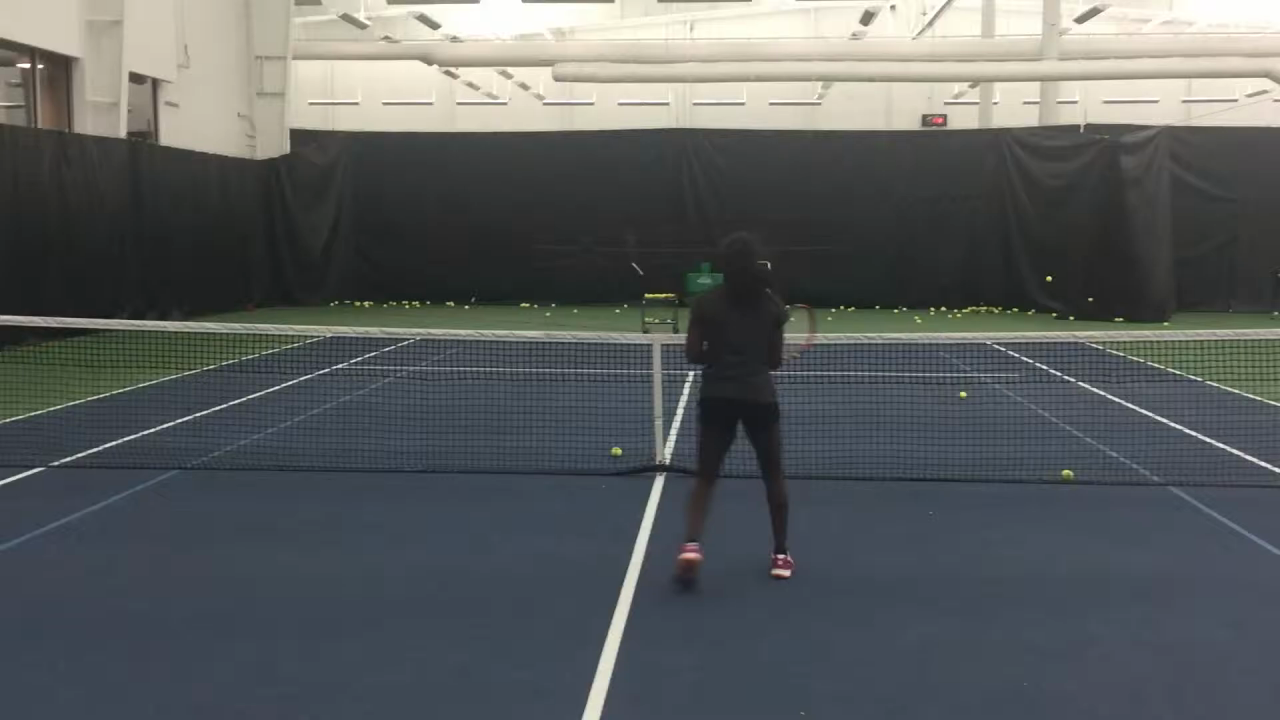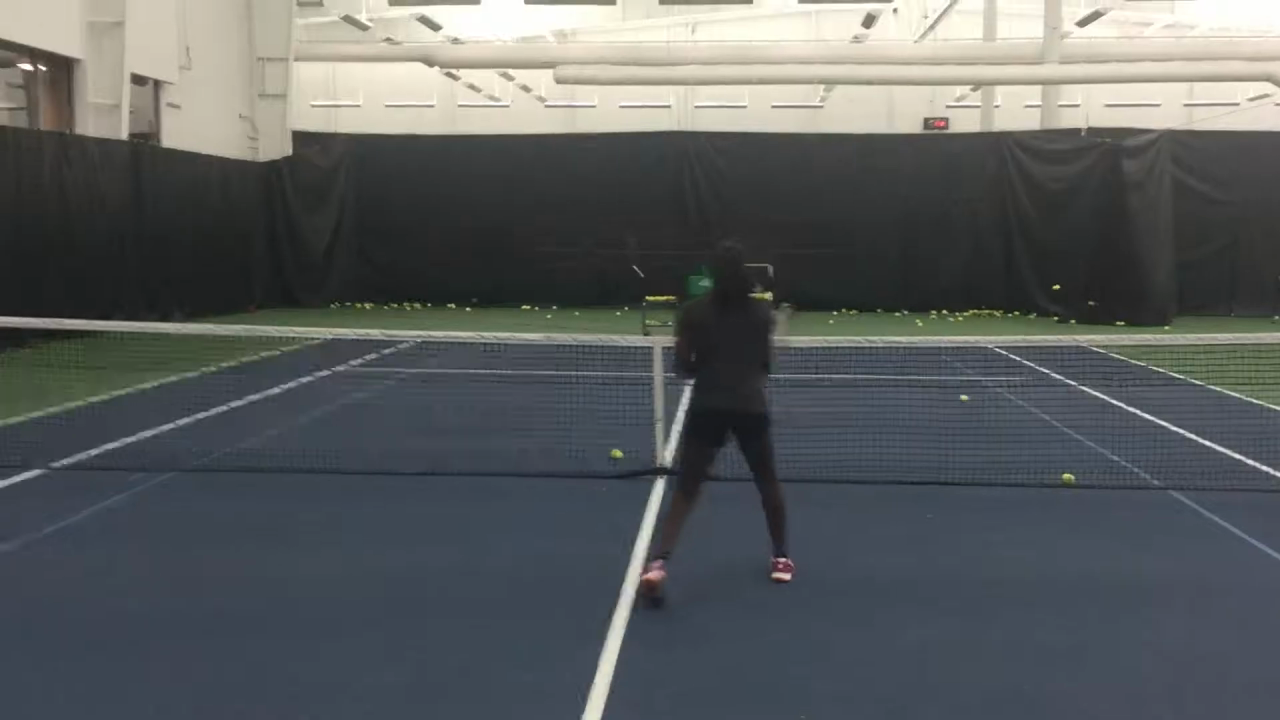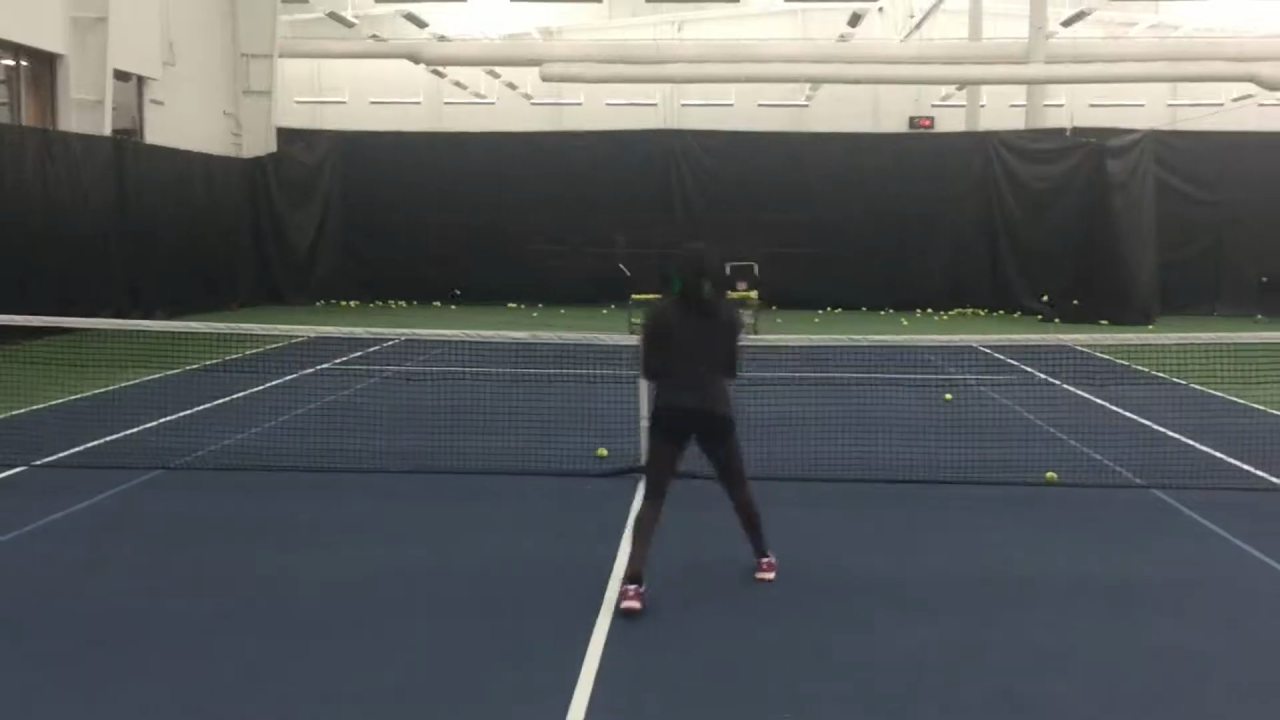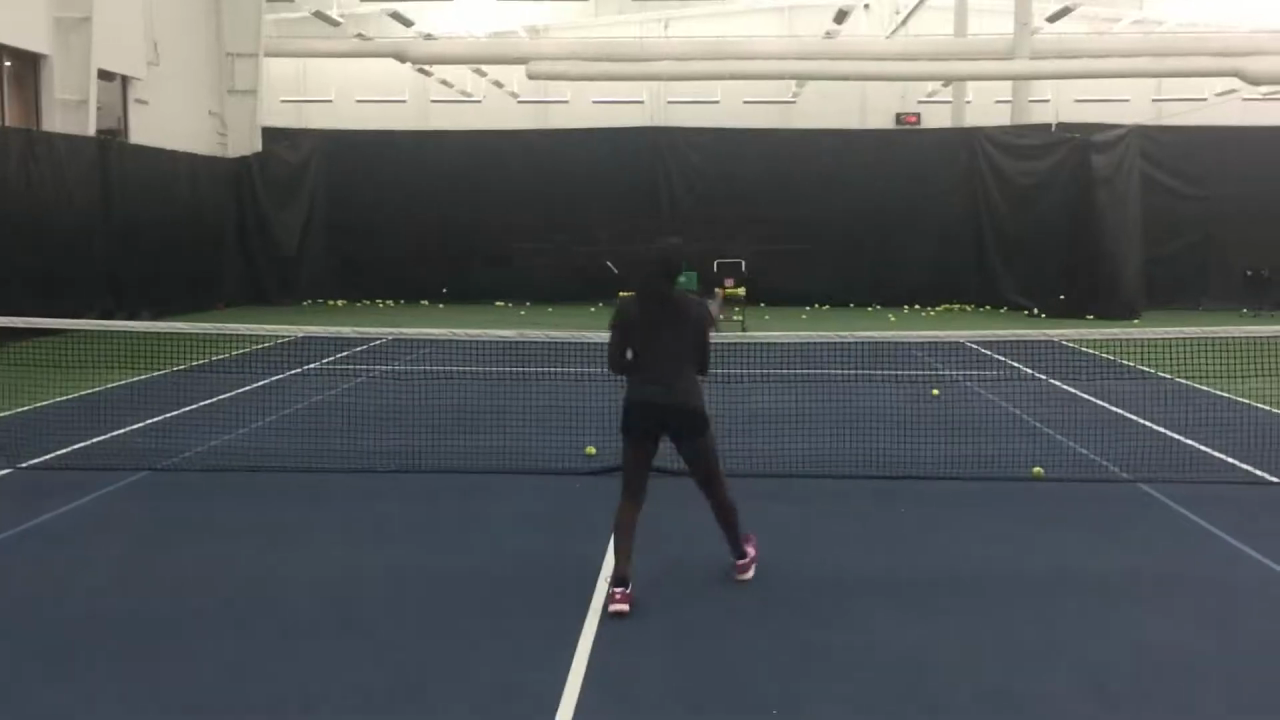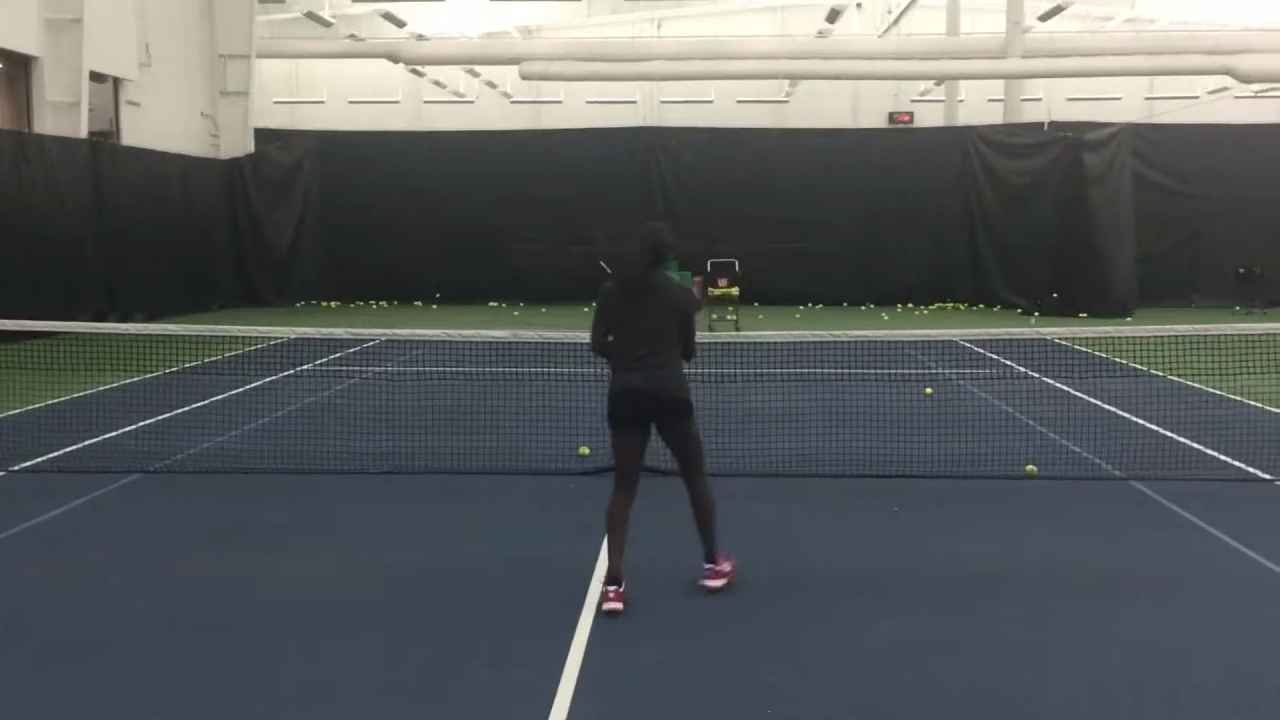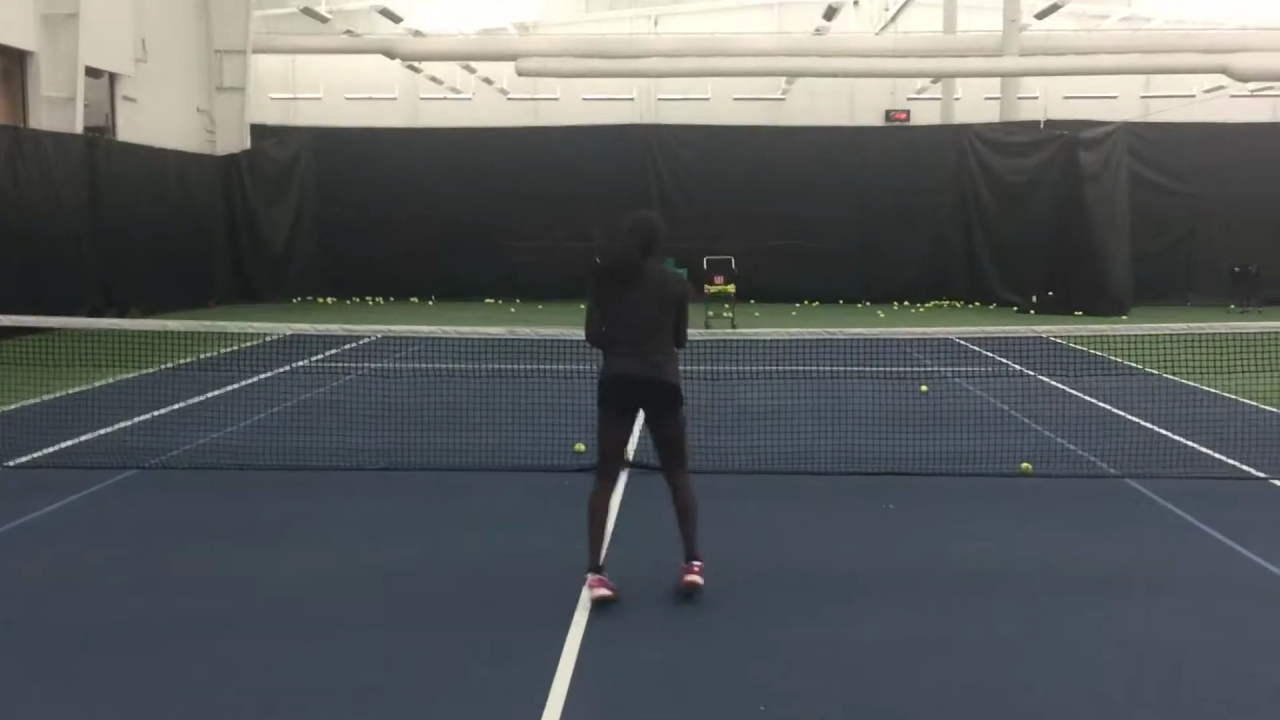
dt=0.1s
person 1, frame 1
left shoulder: (707, 302)
right shoulder: (772, 304)
left elbow: (694, 353)
right elbow: (775, 359)
left hip: (718, 397)
right hip: (759, 397)
left knee: (705, 478)
right knee: (773, 477)
left ankle: (692, 543)
right ankle: (781, 554)
person 1, frame 2
left shoulder: (694, 311)
right shoulder: (760, 311)
left elbow: (684, 365)
right elbow: (764, 366)
left hip: (707, 407)
right hip: (750, 407)
left knee: (685, 491)
right knee: (768, 484)
left ankle: (658, 563)
right ankle: (780, 558)
person 1, frame 3
left shoulder: (659, 313)
right shoulder: (727, 314)
left elbow: (649, 370)
right elbow: (730, 371)
left hip: (670, 409)
right hip: (713, 409)
left knee: (653, 496)
right knee: (738, 488)
left ankle: (633, 583)
right ankle: (763, 559)
person 1, frame 4
left shoulder: (628, 308)
right shoulder: (696, 309)
left elbow: (616, 364)
right elbow: (702, 366)
left hip: (640, 406)
right hip: (685, 404)
left knee: (631, 497)
right knee: (714, 486)
left ankle: (620, 585)
right ankle: (741, 555)
person 1, frame 5
left shoulder: (613, 291)
right shoulder: (682, 296)
left elbow: (600, 347)
right elbow: (688, 352)
left hip: (627, 394)
right hip: (671, 393)
left knee: (625, 488)
right knee: (696, 479)
left ankle: (613, 584)
right ankle: (712, 563)
person 1, frame 6
left shoulder: (605, 278)
right shoulder: (675, 284)
left elbow: (593, 335)
right elbow: (679, 340)
left hip: (618, 379)
right hip: (662, 381)
left knee: (605, 475)
right knee: (676, 473)
left ankle: (596, 572)
right ankle: (691, 563)
